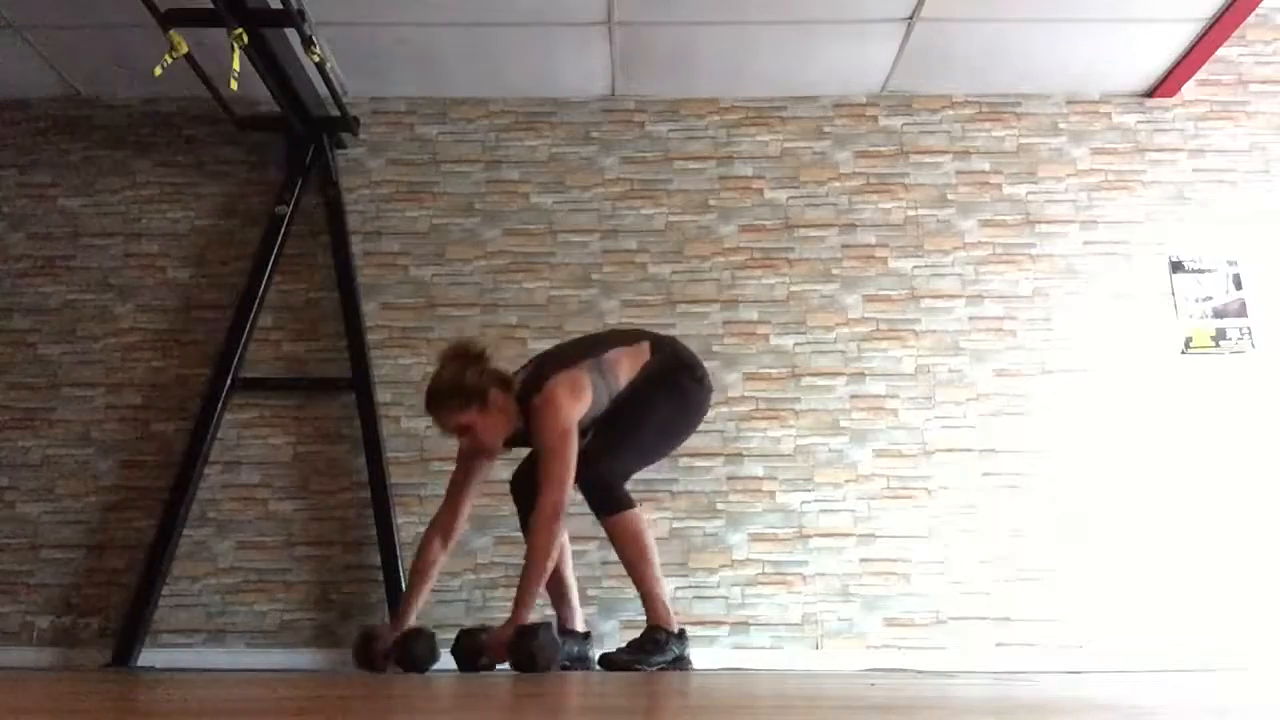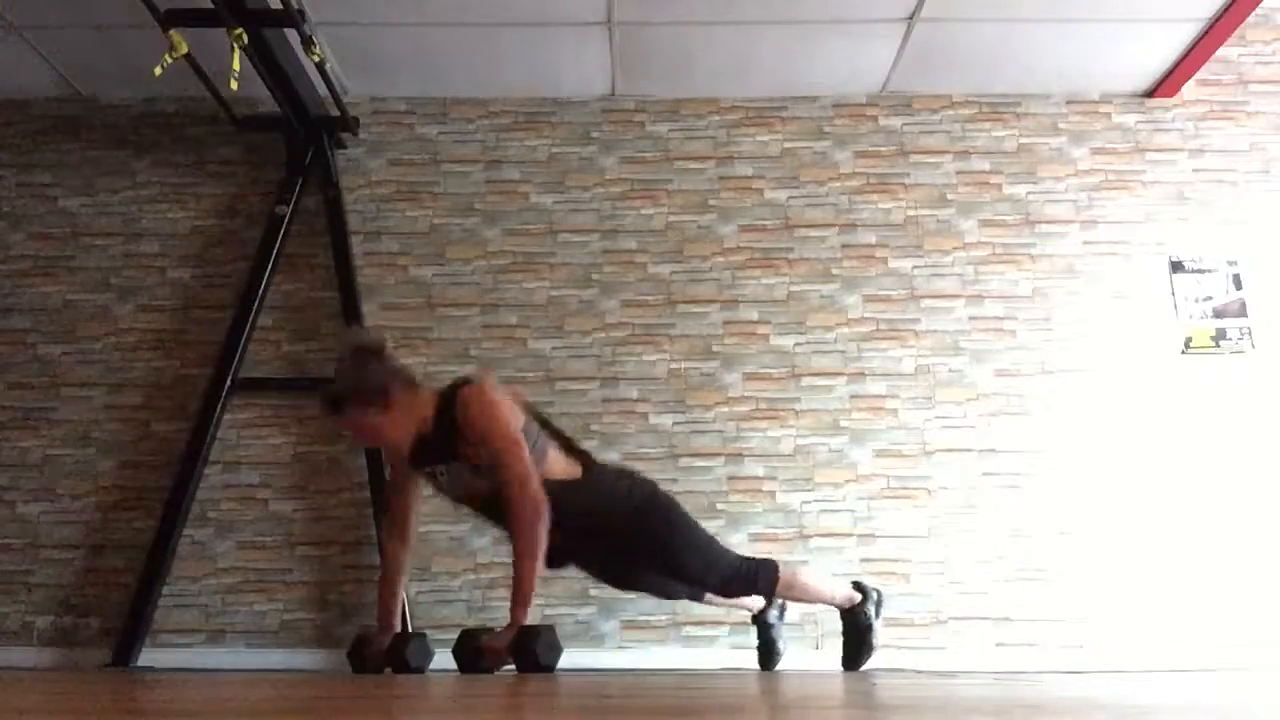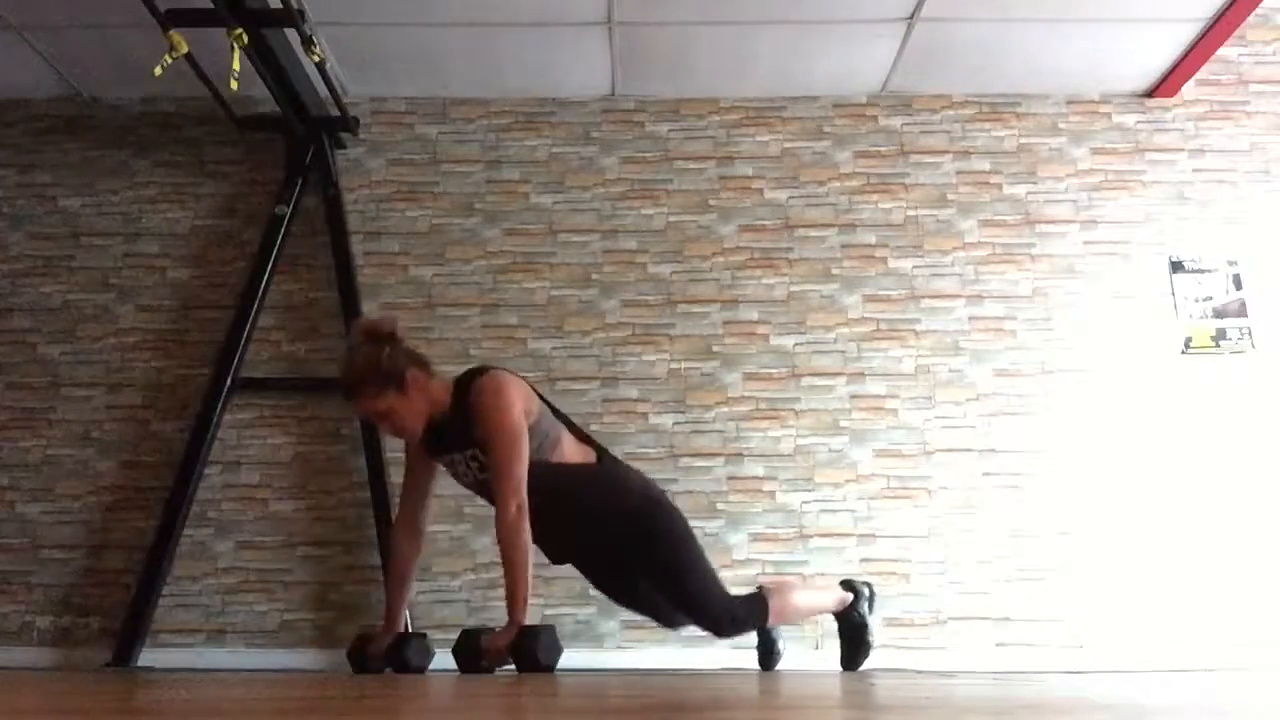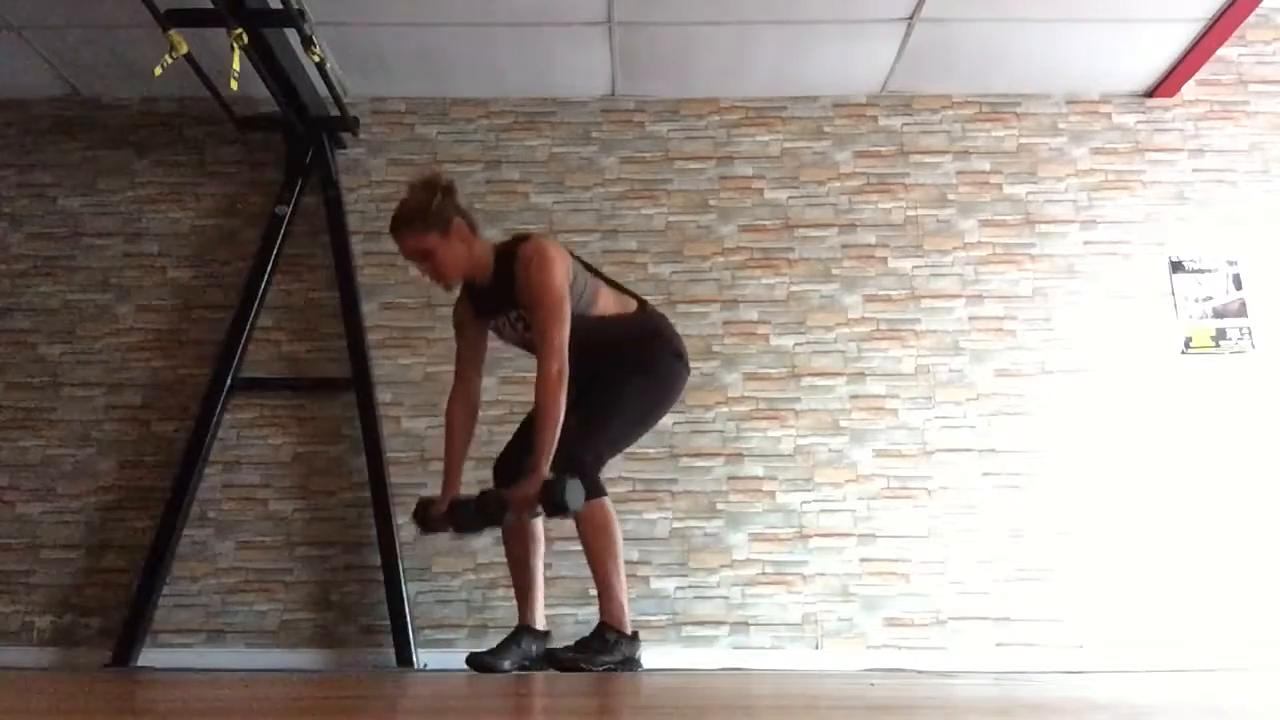
dt=0.7s
person 1, frame 1
left shoulder: (552, 403)
right shoulder: (485, 419)
left elbow: (552, 512)
right elbow: (443, 530)
left wrist: (517, 622)
right wrist: (401, 625)
left hip: (676, 380)
right hip: (627, 395)
left knee: (597, 474)
right knee: (528, 488)
left ankle: (666, 632)
right ankle: (575, 633)
person 1, frame 2
left shoulder: (477, 403)
right shoulder: (406, 438)
left elbow: (531, 510)
right elbow: (397, 534)
left wrist: (517, 624)
right wrist: (386, 629)
left hip: (618, 508)
right hip: (577, 534)
left knee: (728, 577)
right knee: (679, 587)
left ankle: (856, 600)
right ankle: (764, 612)
person 1, frame 3
left shoulder: (492, 394)
right shoulder: (426, 429)
left elbow: (513, 508)
right elbow: (408, 528)
left wrist: (517, 624)
right wrist: (392, 626)
left hip: (623, 510)
right hip: (576, 531)
left knee: (720, 615)
right knee: (673, 611)
left ankle: (849, 600)
right ankle: (764, 625)
person 1, frame 4
left shoulder: (534, 256)
right shoulder: (471, 302)
left elbow: (555, 366)
right elbow: (464, 393)
left wrist: (541, 472)
right wrist: (450, 489)
left hip: (650, 358)
right hip: (594, 368)
left knee: (573, 460)
right knee: (511, 471)
left ankle: (618, 638)
right ankle: (532, 632)
